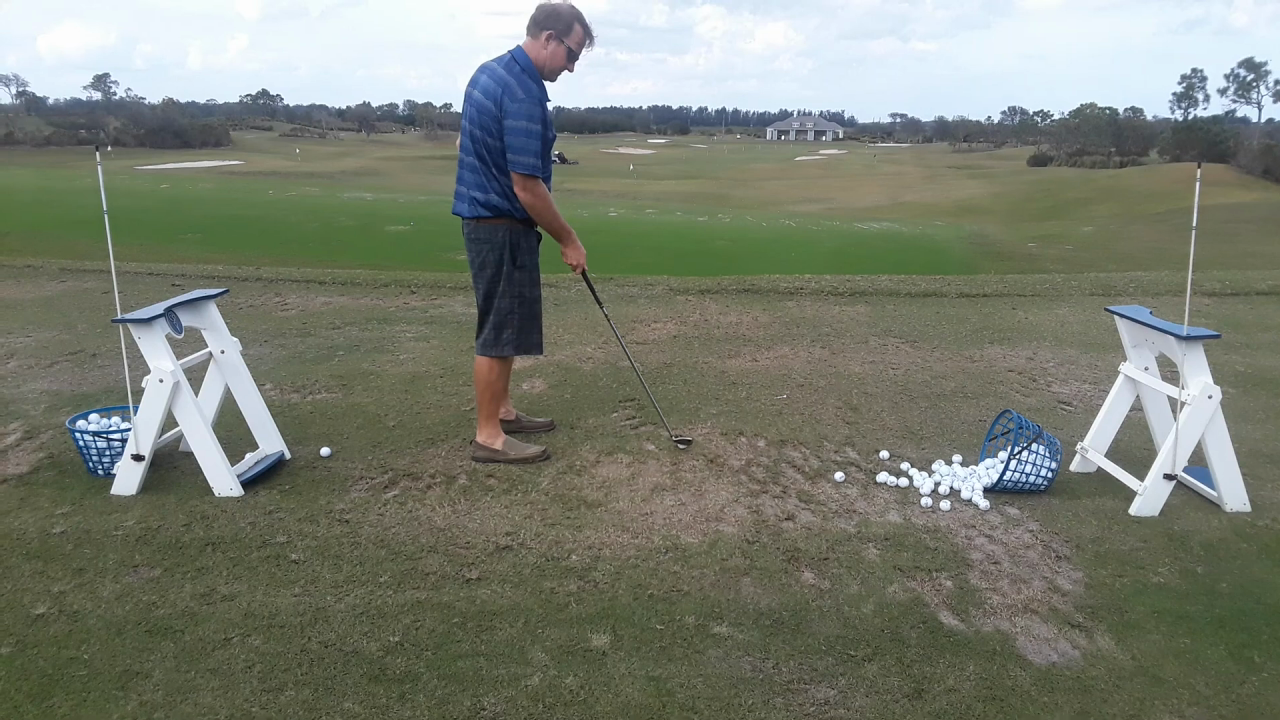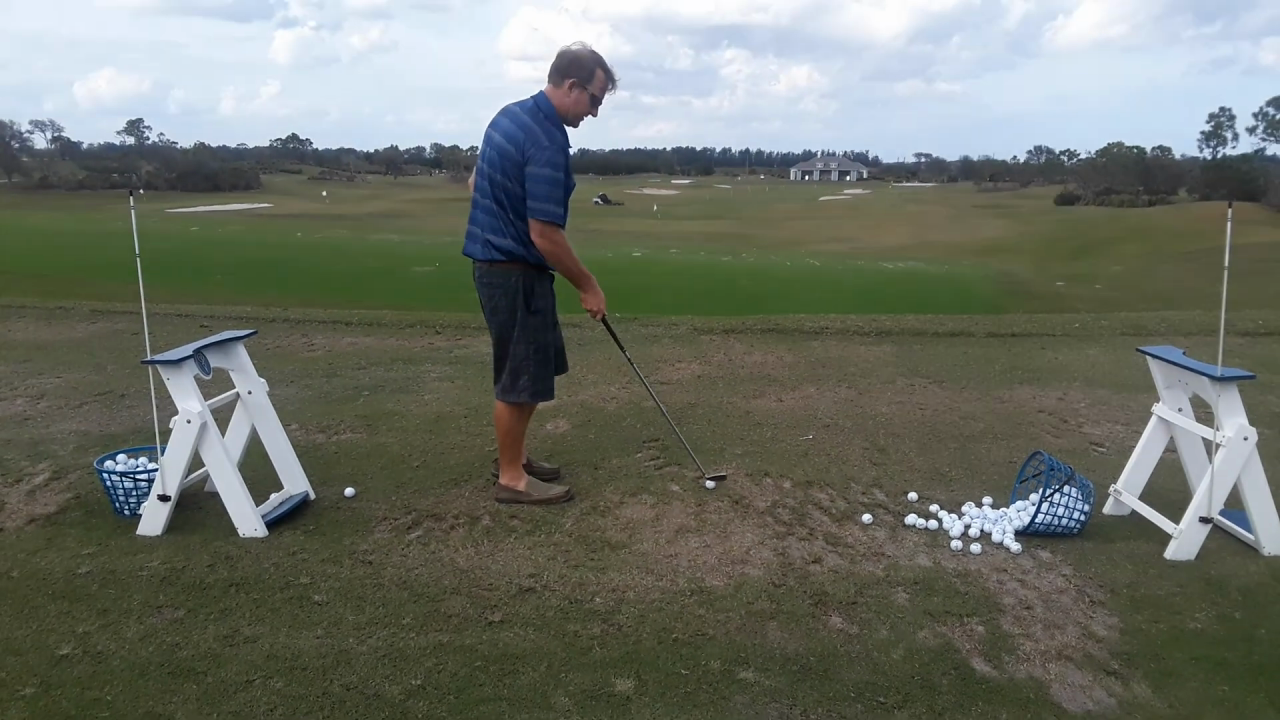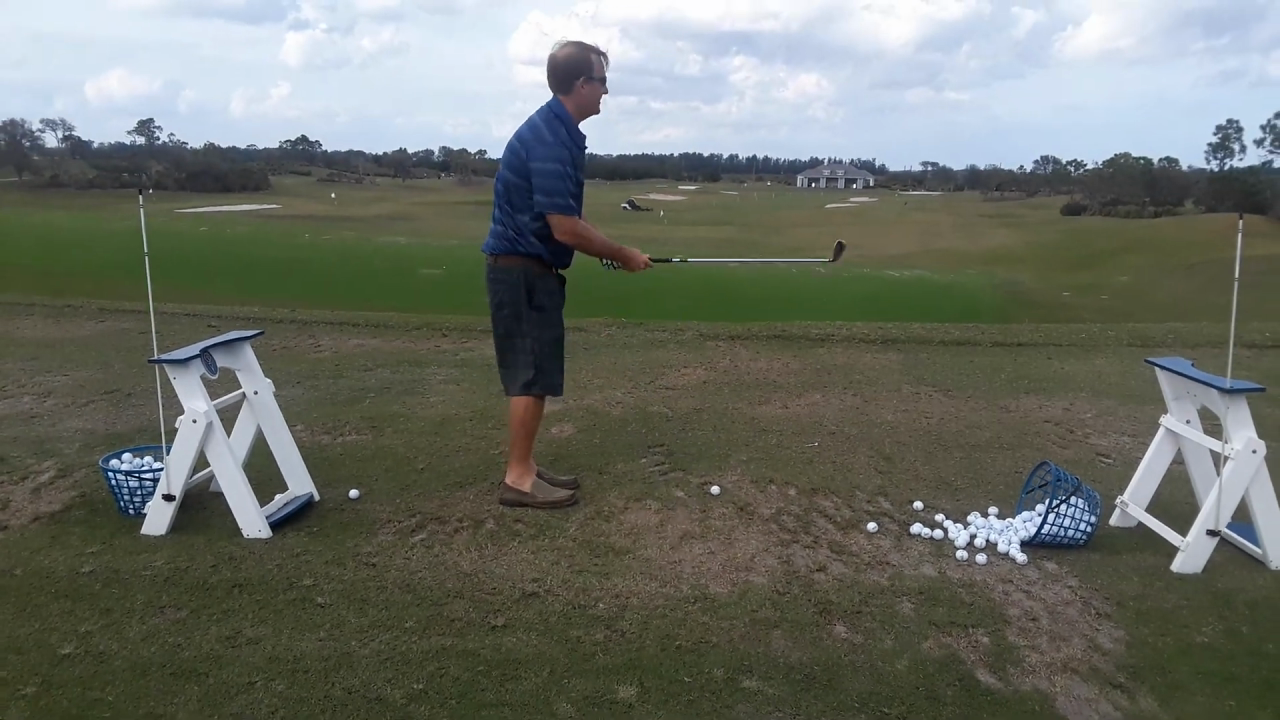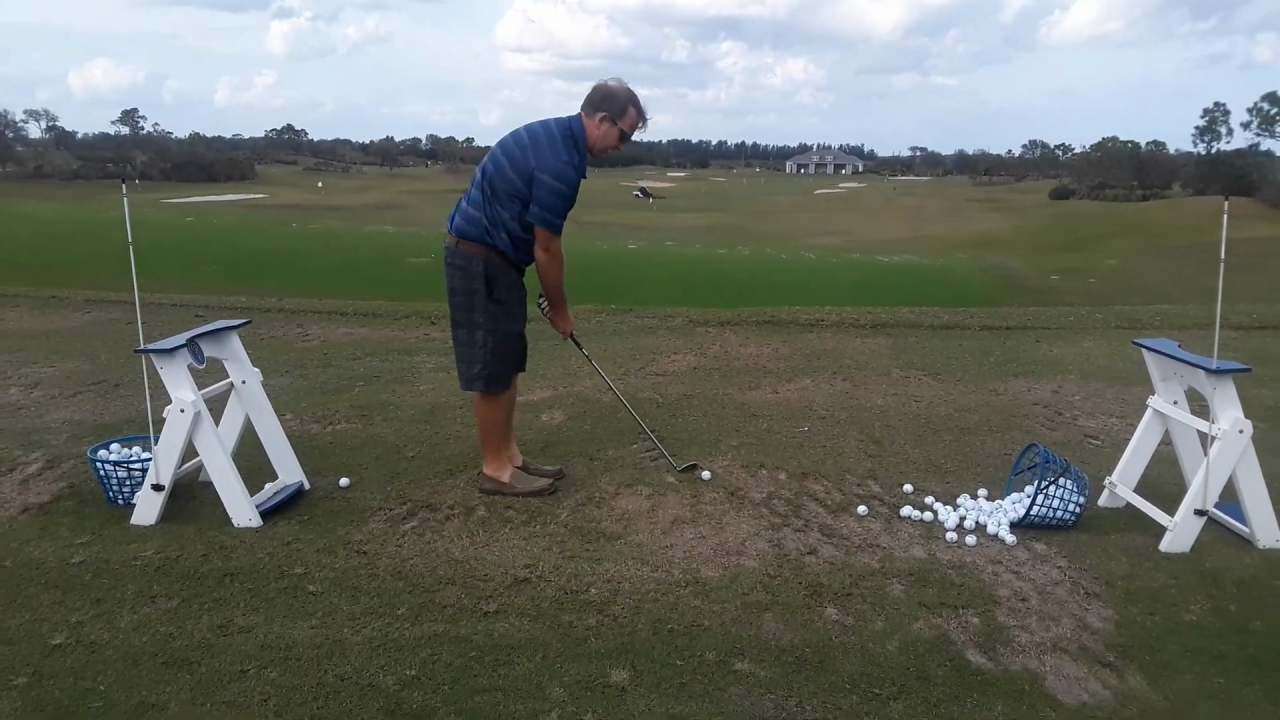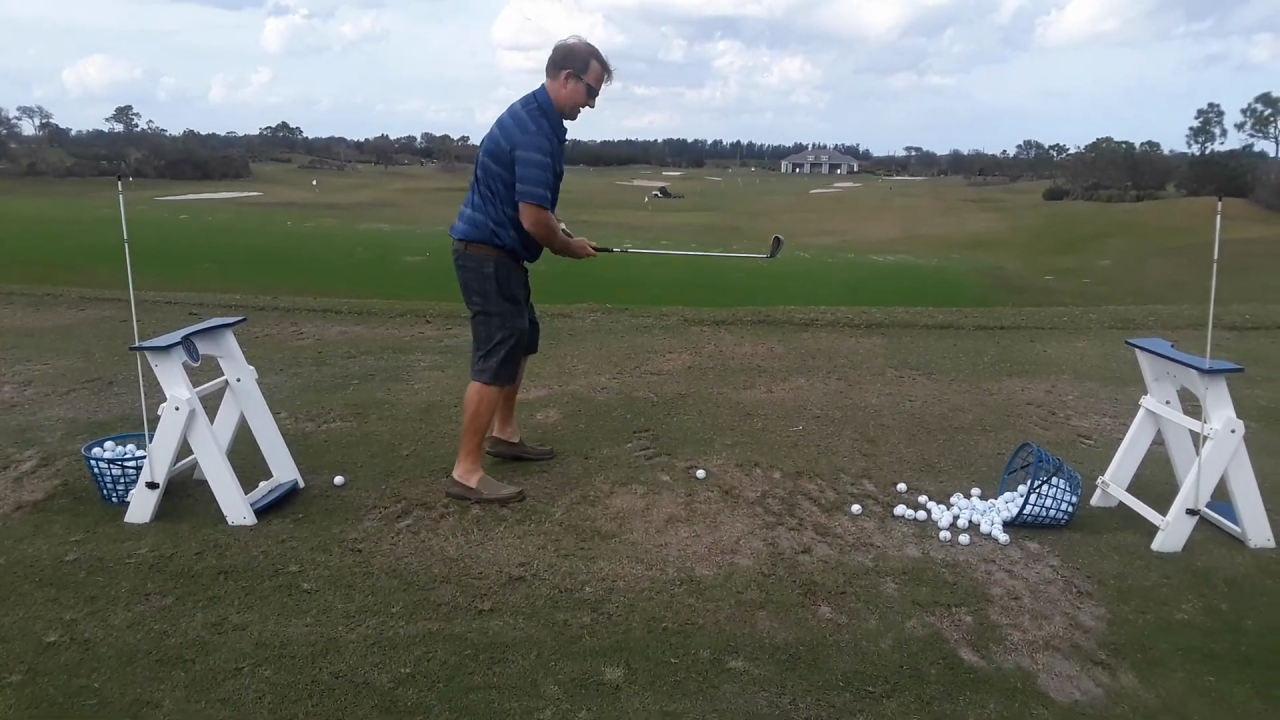
dt=1s
person 1, frame 1
left shoulder: (491, 71)
right shoulder: (523, 93)
left elbow: (477, 149)
right elbow: (527, 187)
right wrist: (568, 241)
left hip: (486, 216)
right hip: (503, 226)
left knee: (504, 326)
right knee: (499, 331)
left ankle: (502, 410)
right ankle: (488, 436)
person 1, frame 2
left shoulder: (510, 114)
right shoulder: (546, 141)
left elbow: (477, 183)
right elbow: (546, 235)
right wrist: (588, 286)
left hip: (499, 261)
right hip: (514, 271)
left knee: (538, 365)
right knee: (520, 374)
left ankle: (512, 457)
right ankle: (511, 478)
person 1, frame 3
left shoulder: (555, 129)
right shoulder: (550, 140)
left elbow: (566, 212)
right elbow: (565, 229)
left wrist: (608, 246)
right wrist: (623, 255)
left hip: (529, 268)
right hip: (521, 271)
left knee: (533, 374)
right knee: (531, 375)
left ankle: (525, 466)
right ankle: (517, 479)
person 1, frame 4
left shoulder: (554, 135)
right shoulder: (560, 160)
right elbow: (547, 249)
right wrist: (560, 310)
left hip: (490, 255)
right hip: (481, 259)
left knee: (507, 363)
right knee: (492, 367)
left ankle: (508, 454)
right ankle: (495, 469)
person 1, frame 5
left shoulder: (539, 117)
right shoulder: (533, 131)
right elbow: (533, 219)
left wrist: (562, 235)
right wrist: (571, 247)
left hip: (494, 251)
right hip: (488, 255)
left knee: (519, 342)
right knee: (496, 359)
left ankle: (504, 433)
right ankle: (465, 471)
